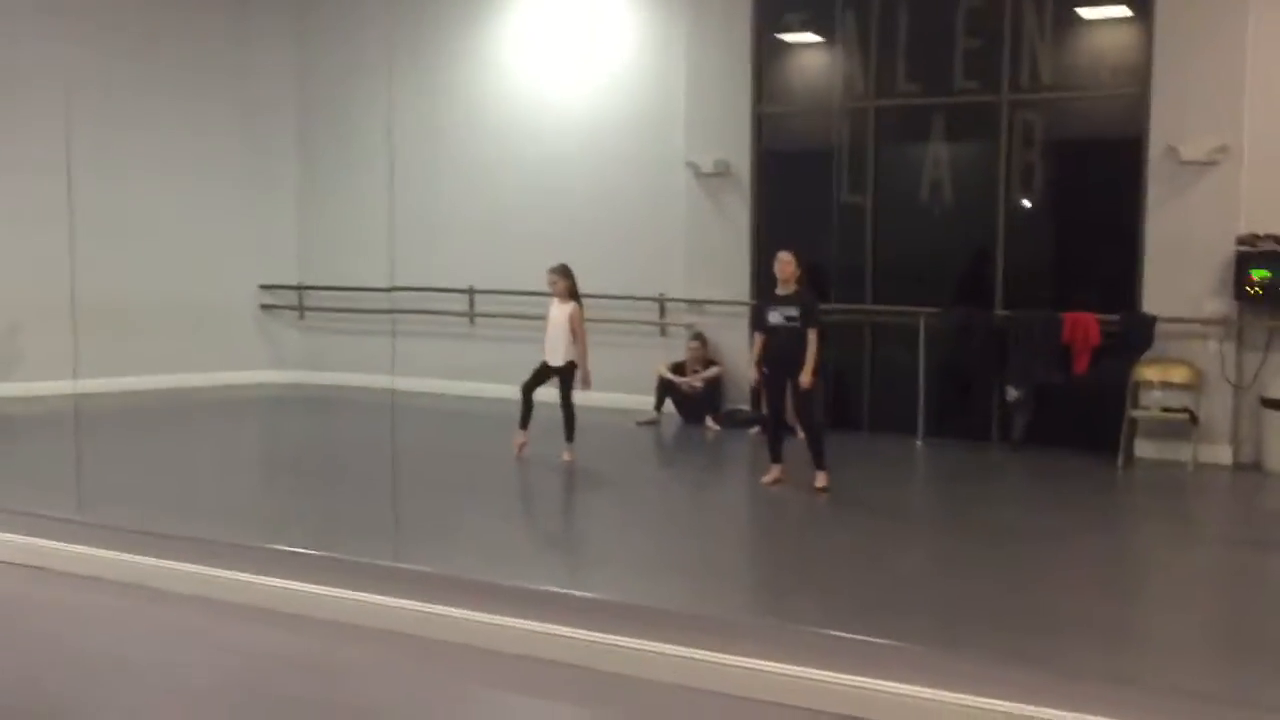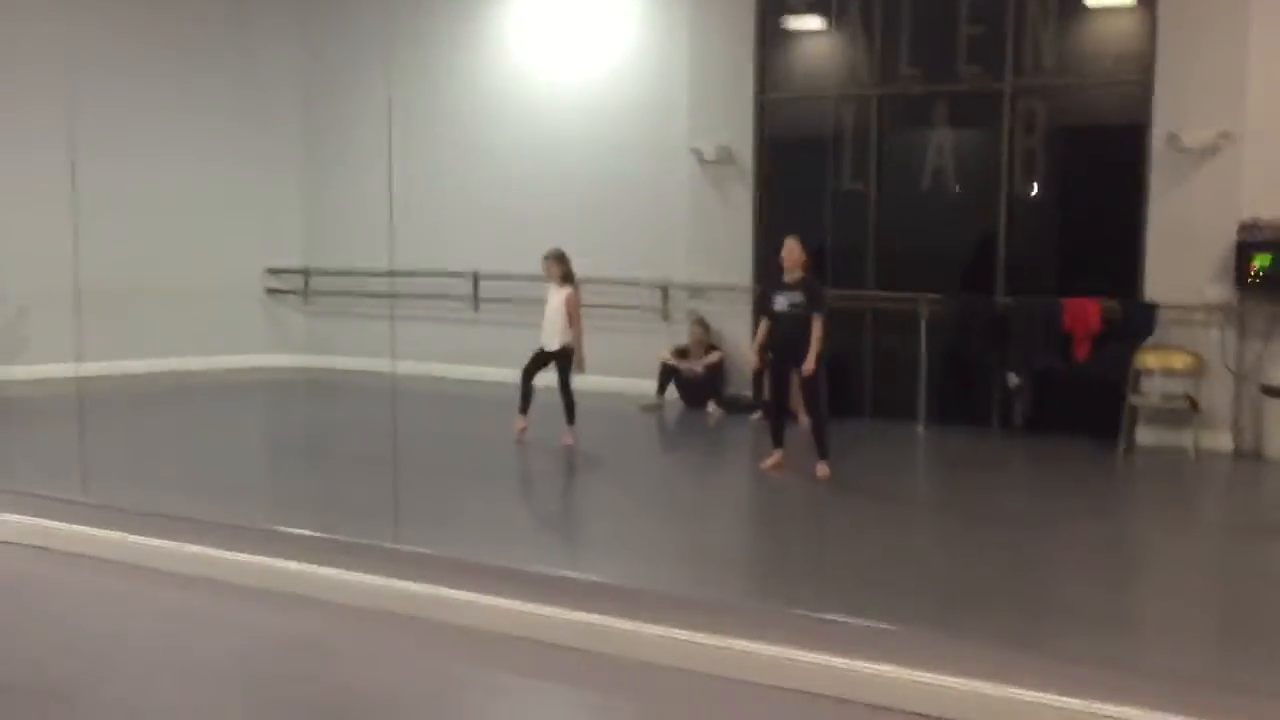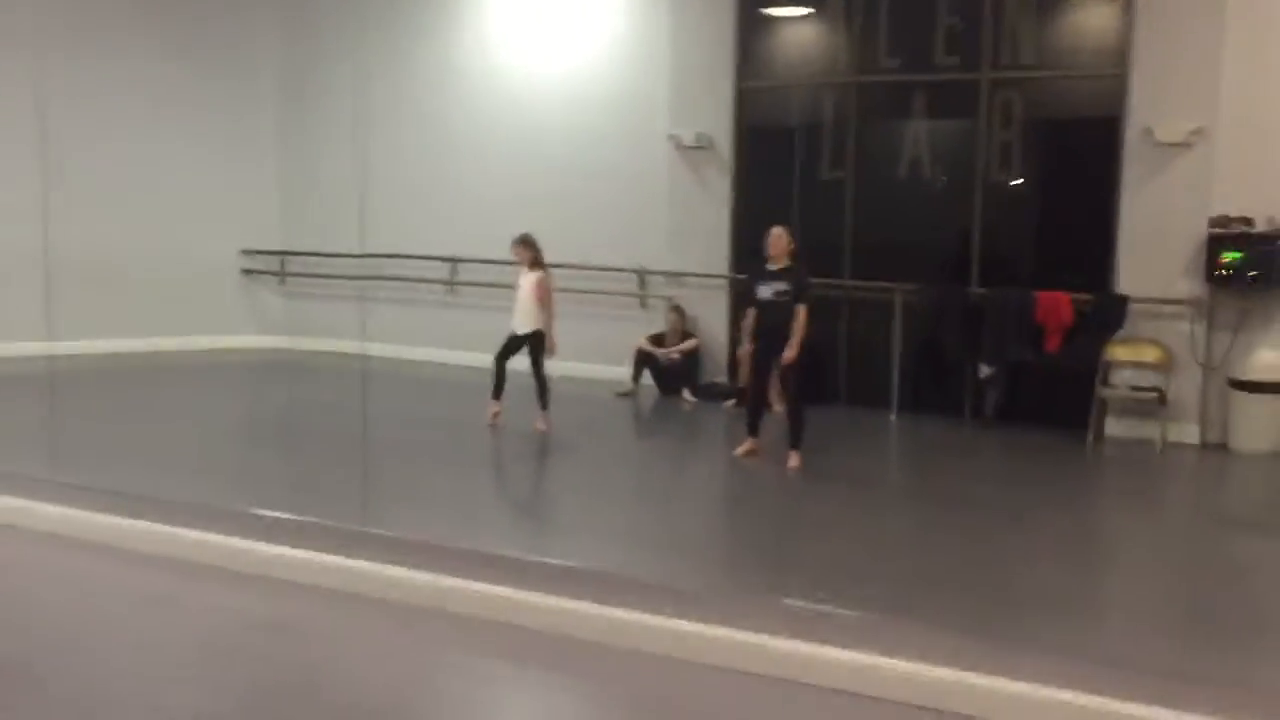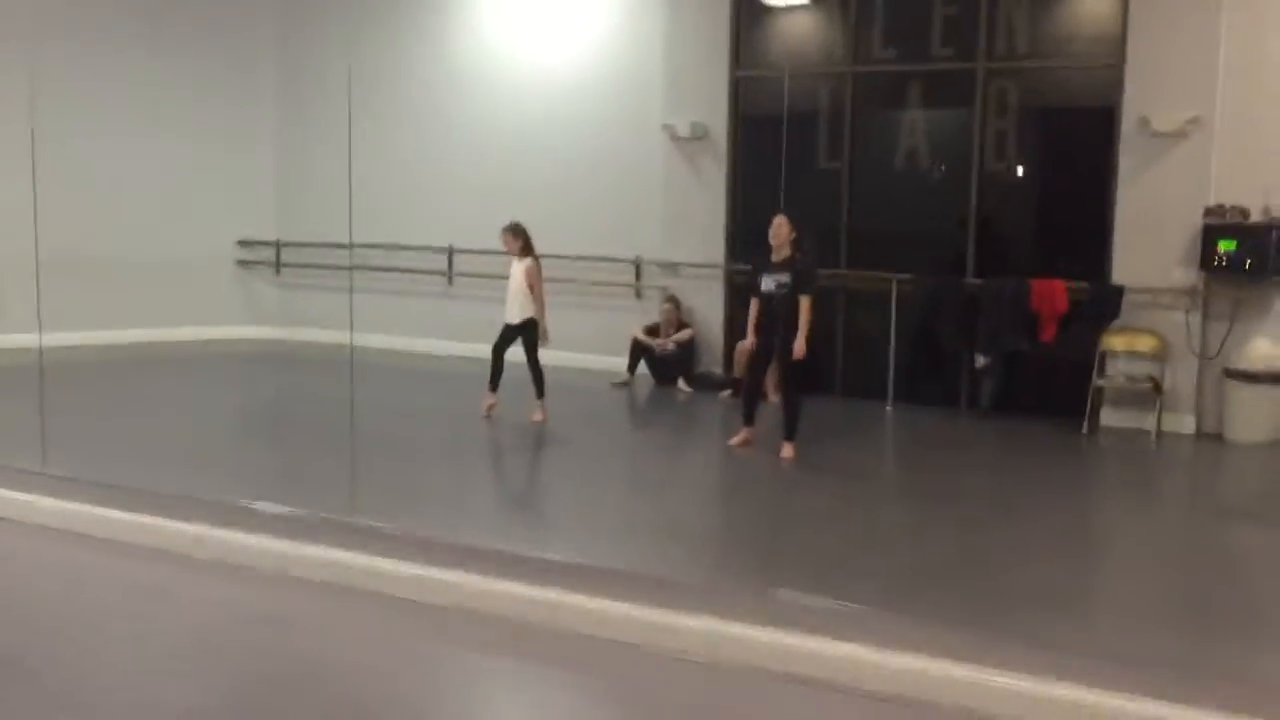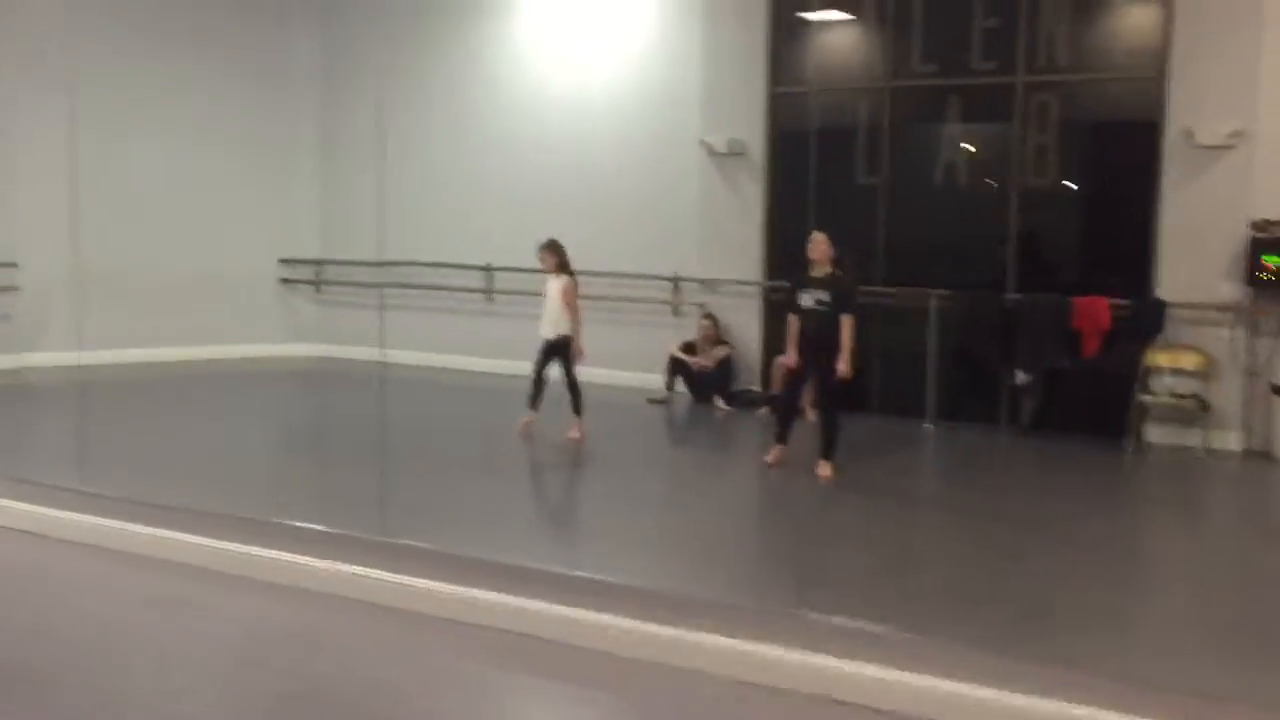
dt=0.2s
person 1, frame 1
left shoulder: (805, 300)
right shoulder: (765, 302)
left elbow: (812, 336)
right elbow: (759, 335)
left wrist: (808, 369)
right wrist: (754, 366)
left hip: (799, 367)
right hip: (772, 367)
left knee: (806, 417)
right knee: (774, 416)
left ankle: (821, 470)
right ankle: (776, 467)
person 1, frame 2
left shoulder: (811, 287)
right shoulder: (774, 288)
left elbow: (817, 323)
right elbow: (765, 321)
left wrist: (812, 356)
right wrist: (756, 351)
left hip: (804, 354)
right hip: (778, 353)
left knee: (813, 404)
right knee: (777, 401)
left ankle: (823, 460)
right ankle: (778, 452)
person 1, frame 3
left shoulder: (796, 276)
right shoulder: (758, 276)
left elbow: (801, 312)
right elbow: (751, 311)
left wrist: (793, 344)
right wrist: (745, 341)
left hip: (787, 343)
right hip: (762, 341)
left knee: (791, 394)
right knee: (755, 389)
left ankle: (794, 450)
right ankle: (752, 440)
person 1, frame 4
left shoulder: (799, 266)
right shoulder: (762, 266)
left elbow: (805, 303)
right elbow: (755, 301)
left wrist: (801, 338)
right wrist: (750, 332)
left hip: (788, 335)
right hip: (764, 332)
left knee: (788, 386)
right knee: (752, 379)
left ankle: (788, 441)
right ankle: (747, 430)
person 1, frame 5
left shoulder: (839, 283)
right shoulder: (801, 282)
left elbow: (847, 322)
right elbow: (794, 317)
left wrist: (845, 357)
right wrist: (791, 349)
left hip: (828, 353)
right hip: (803, 349)
left knee: (827, 404)
right knee: (788, 396)
left ankle: (825, 459)
right ankle: (780, 447)
person 2, frame 1
left shoulder: (574, 309)
right shoulder: (553, 303)
left elbow: (581, 340)
left wrist: (584, 369)
right wrist: (543, 357)
left hip: (566, 363)
right hip: (549, 360)
left knee: (565, 402)
right knee: (527, 389)
left ankle: (569, 447)
right ankle: (522, 433)
person 2, frame 2
left shoulder: (569, 293)
right shoulder: (552, 289)
left elbow: (577, 325)
left wrist: (578, 353)
left hip: (563, 347)
right hip: (547, 345)
left knee: (564, 386)
right knee: (527, 373)
left ankle: (570, 430)
right ankle: (522, 418)
person 2, frame 3
left shoulder: (540, 277)
right shoulder: (523, 273)
left elbow: (548, 308)
left wrist: (549, 337)
left hip: (535, 332)
right hip: (519, 329)
left knee: (537, 371)
right knee: (500, 358)
left ankle: (543, 416)
right ankle: (496, 403)
person 2, frame 4
left shoulder: (530, 265)
right shoulder: (514, 262)
left elbow: (539, 297)
left wrist: (542, 325)
left hip: (528, 321)
right hip: (512, 320)
left knee: (532, 360)
right knee: (497, 351)
left ankle: (540, 405)
right ankle: (492, 395)
person 2, frame 5
left shoulder: (566, 282)
right shoulder: (550, 280)
left elbow: (574, 314)
left wrist: (576, 342)
left hip: (563, 338)
right hip: (551, 337)
left knee: (569, 377)
right knee: (539, 371)
left ankle: (578, 423)
right ankle: (531, 413)
